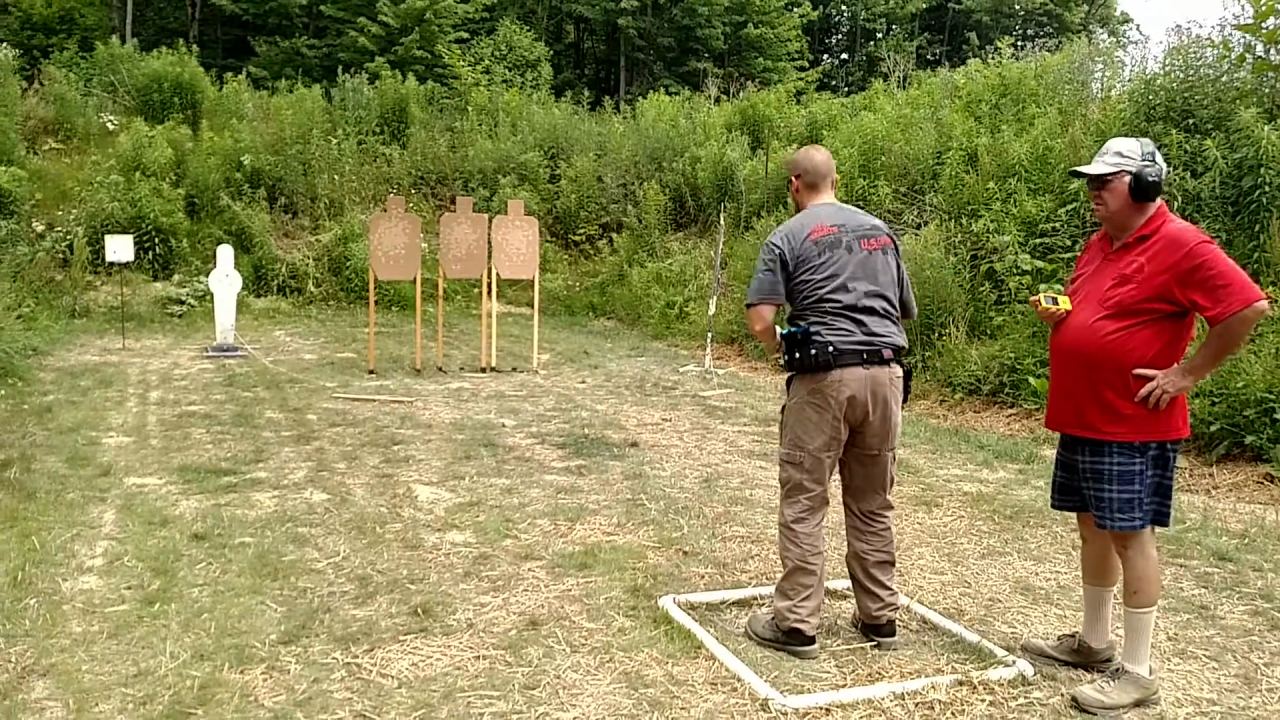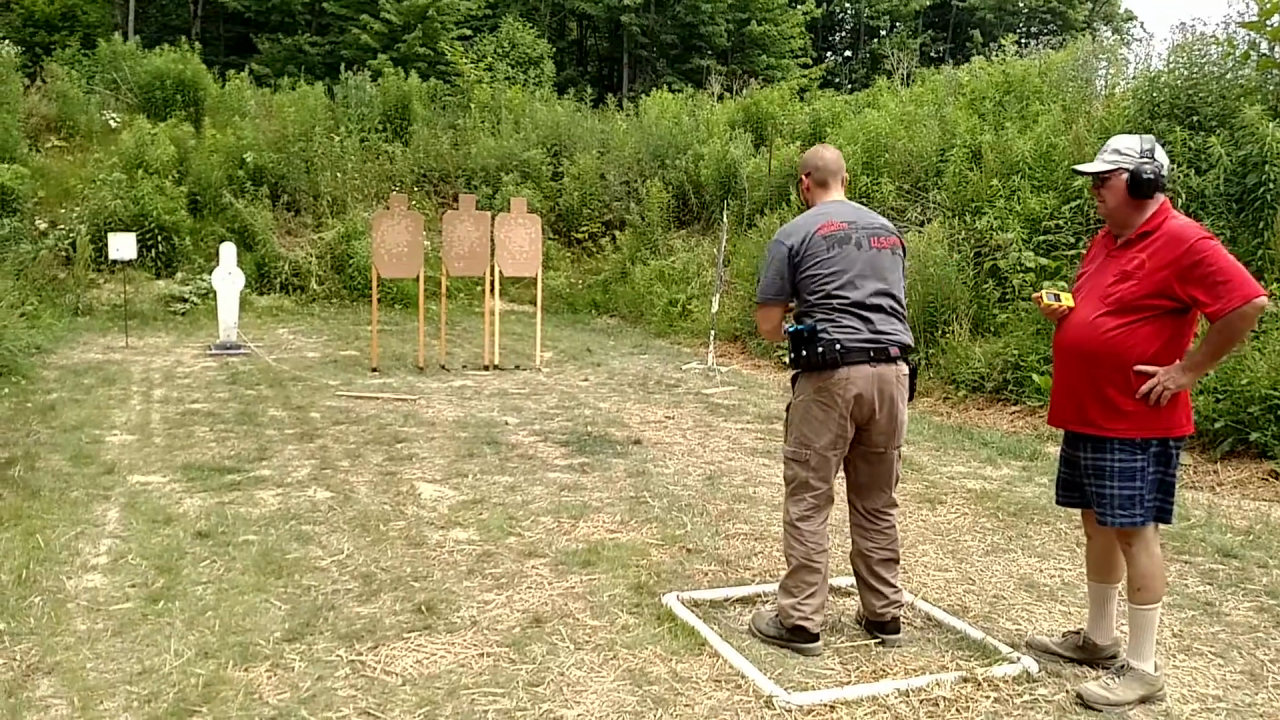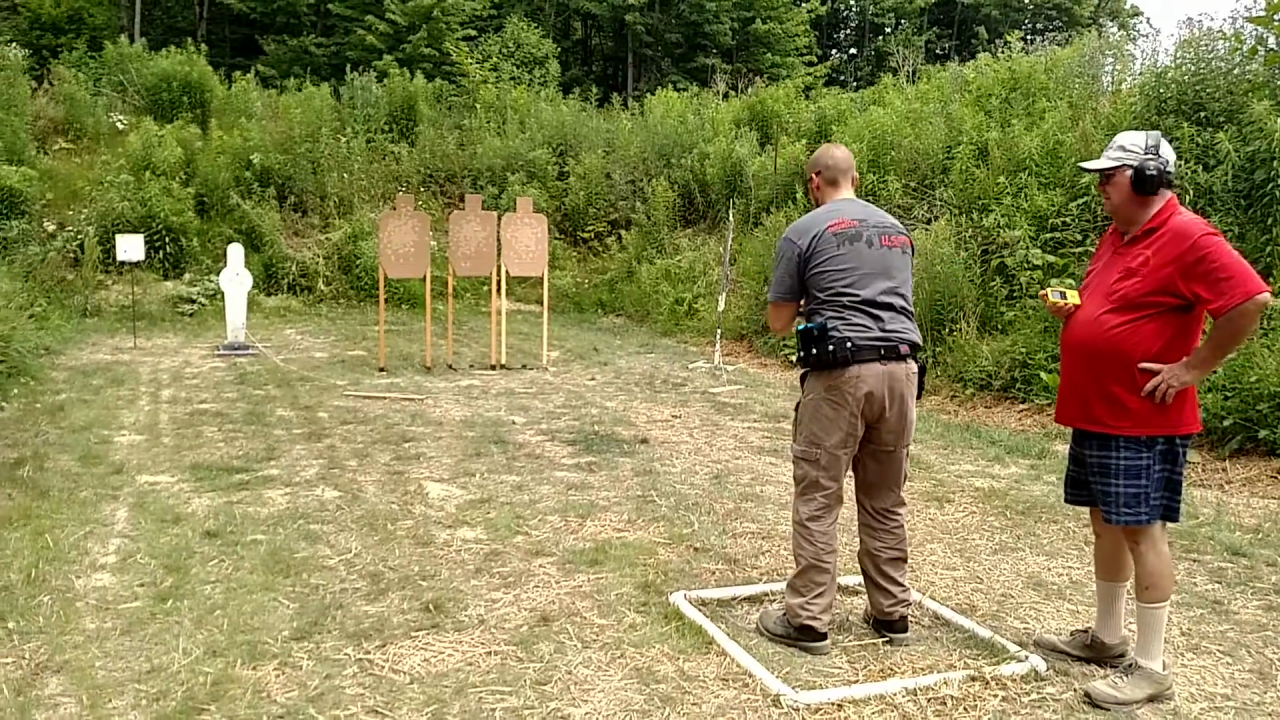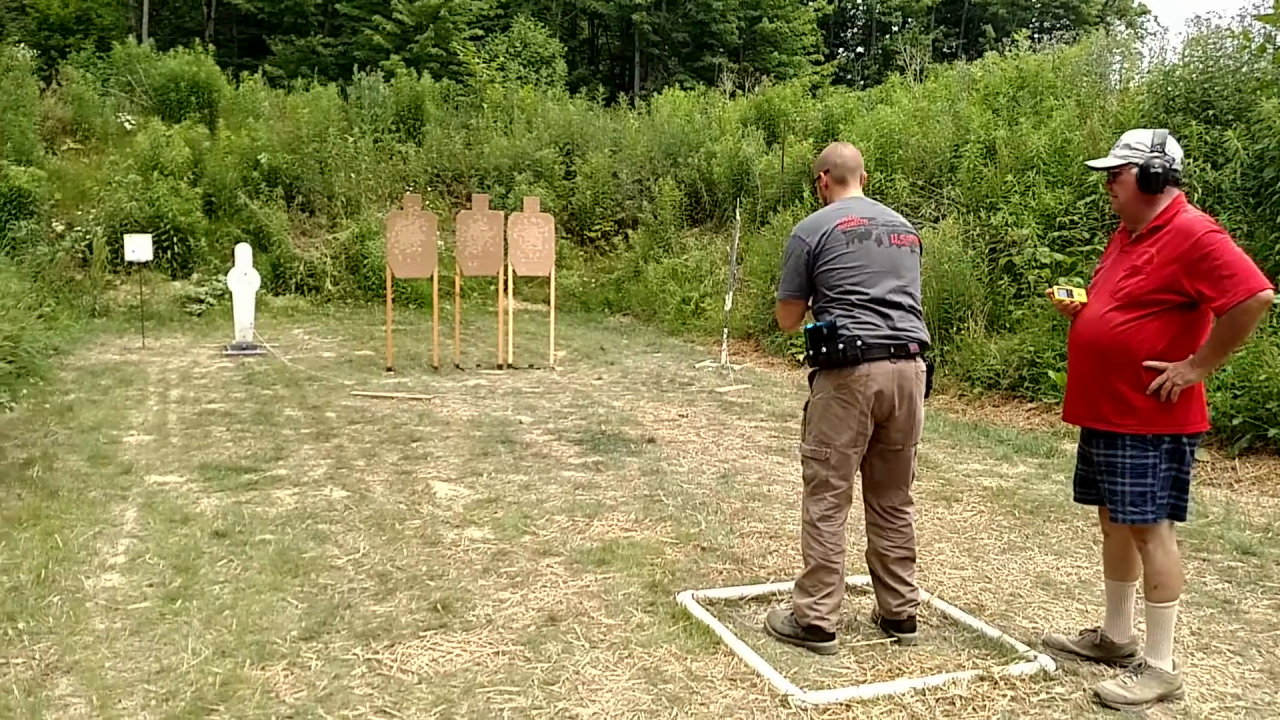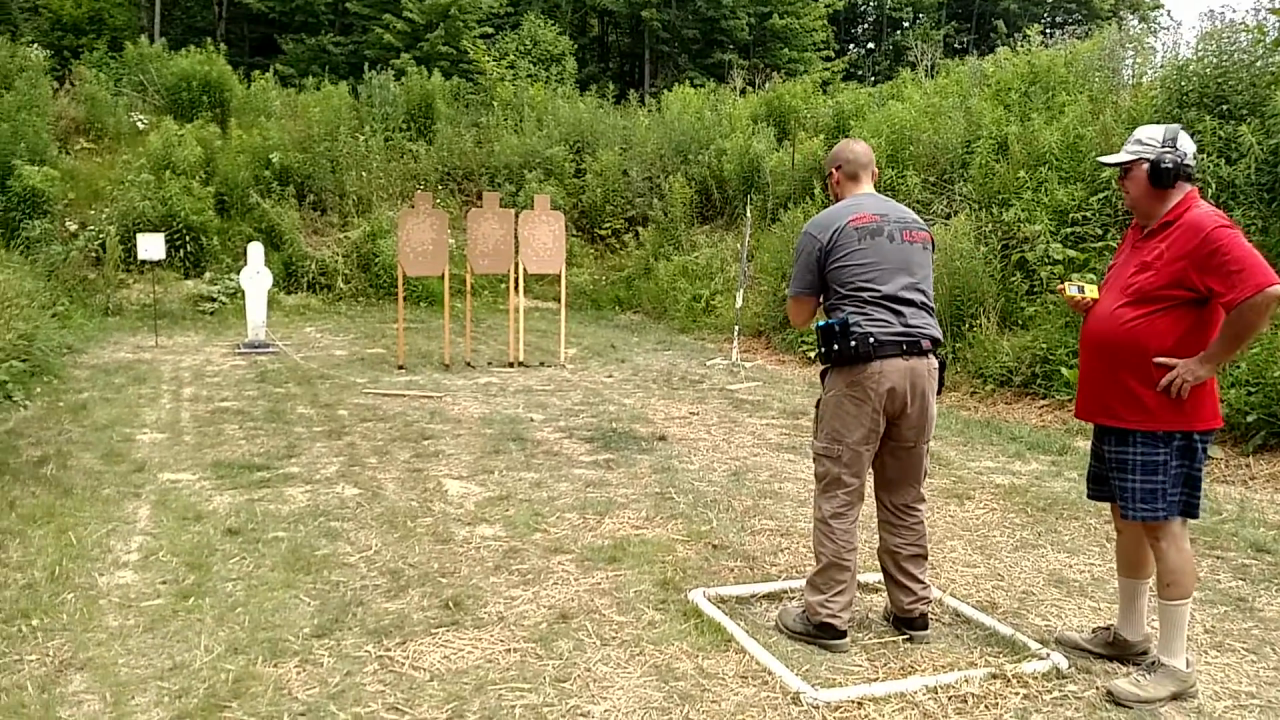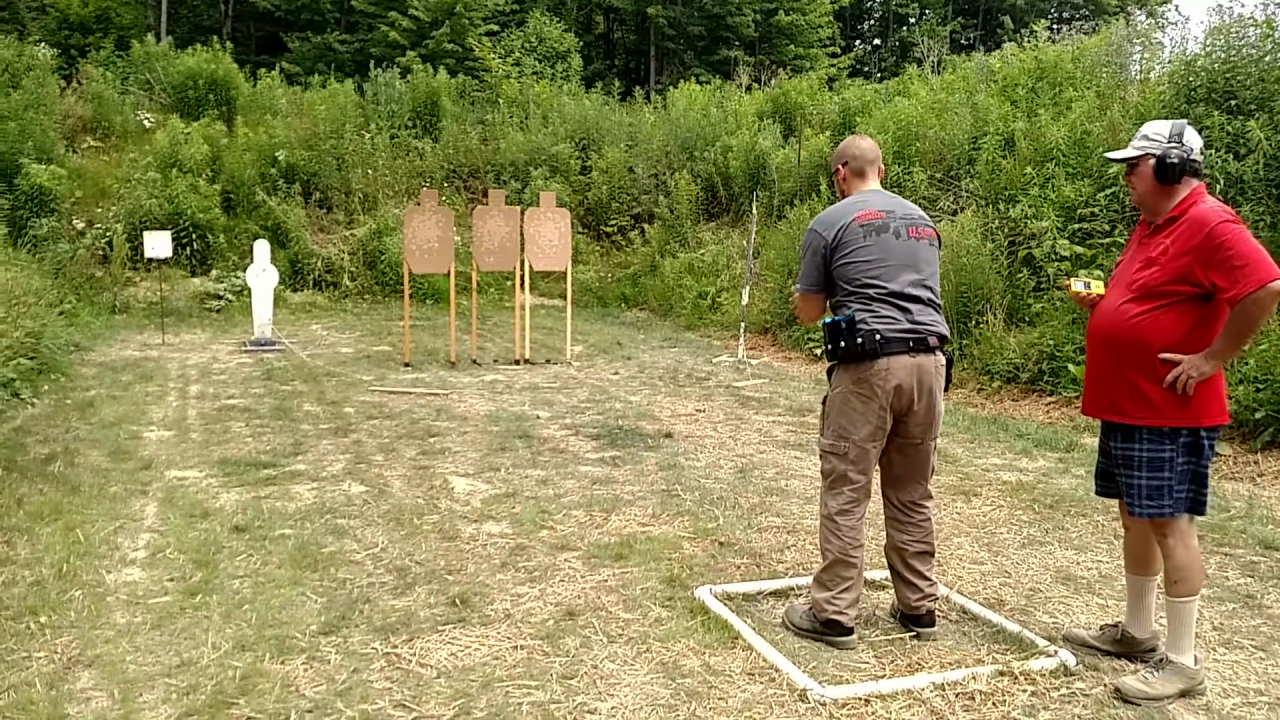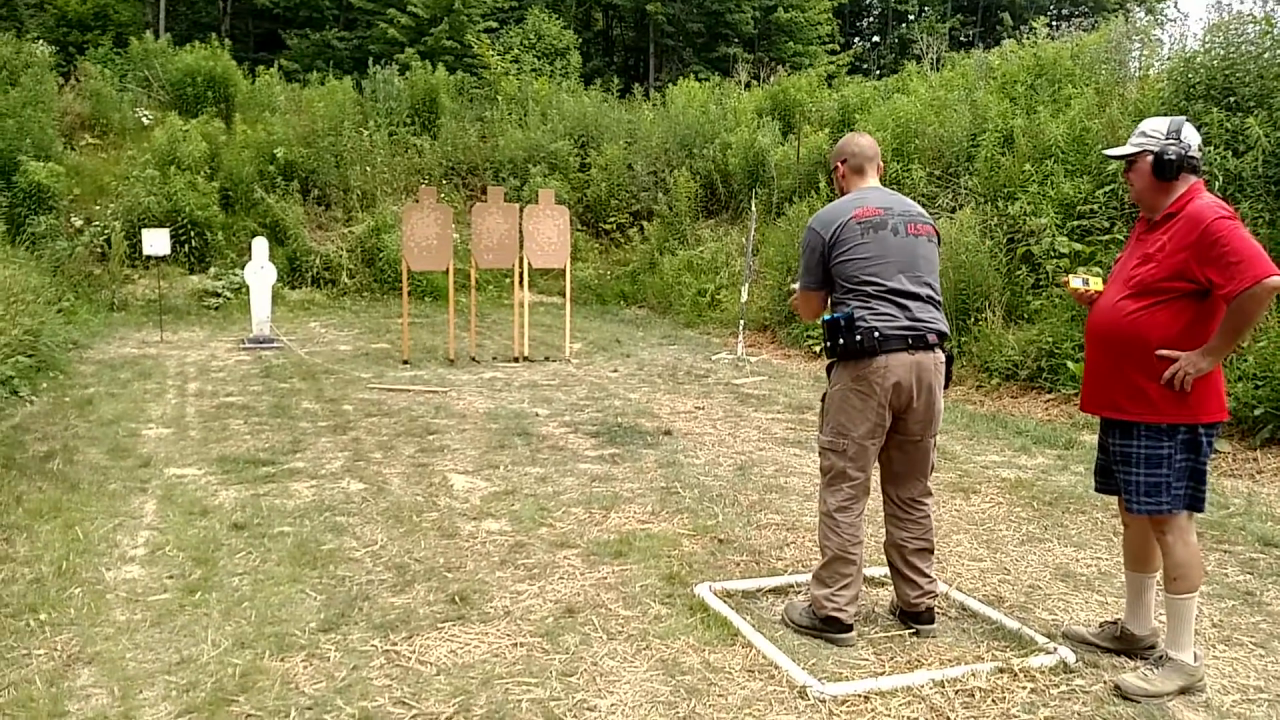
dt=0.1s
person 1, frame 1
left shoulder: (1181, 244)
right shoulder: (1099, 244)
left elbow: (1249, 306)
left wrist: (1186, 374)
right wrist: (1056, 317)
left hip: (1133, 425)
right hip: (1082, 418)
left knee: (1129, 535)
right knee: (1092, 528)
left ankle: (1137, 671)
right ankle: (1093, 641)
person 1, frame 2
left shoulder: (1183, 241)
right shoulder: (1106, 240)
left elbow: (1248, 303)
left wrist: (1188, 370)
right wrist: (1062, 314)
left hip: (1136, 422)
right hip: (1087, 415)
left knee: (1135, 532)
right knee: (1097, 523)
left ankle: (1142, 668)
right ankle: (1098, 638)
person 1, frame 3
left shoulder: (1188, 237)
right shoulder: (1116, 236)
left elbow: (1252, 299)
left wrist: (1192, 368)
right wrist: (1069, 311)
left hip: (1143, 420)
right hip: (1095, 413)
left knee: (1142, 530)
right knee: (1105, 522)
left ankle: (1151, 666)
right ankle: (1106, 637)
person 1, frame 4
left shoulder: (1193, 234)
right shoulder: (1127, 234)
left wrist: (1197, 366)
right wrist: (1079, 309)
left hip: (1151, 418)
right hip: (1105, 411)
left knee: (1150, 529)
right knee: (1114, 520)
left ankle: (1161, 666)
right ankle: (1114, 636)
person 1, frame 5
left shoulder: (1204, 229)
right shoulder: (1141, 229)
left wrist: (1206, 362)
right wrist: (1091, 306)
left hip: (1164, 414)
right hip: (1119, 408)
left knee: (1162, 526)
right knee: (1127, 518)
left ankle: (1174, 664)
right ankle: (1128, 634)
person 1, frame 6
left shoulder: (1209, 224)
right shoulder: (1150, 225)
left wrist: (1213, 359)
right wrist: (1099, 303)
left hip: (1171, 410)
right hip: (1127, 404)
left knee: (1170, 523)
right knee: (1135, 515)
left ankle: (1181, 661)
right ankle: (1135, 632)
person 1, frame 7
left shoulder: (1206, 220)
right shoulder: (1150, 221)
left wrist: (1209, 355)
right wrist: (1097, 299)
left hip: (1168, 407)
right hip: (1126, 402)
left knee: (1169, 519)
right knee: (1134, 513)
left ankle: (1181, 658)
right ankle: (1135, 628)
person 2, frame 1
left shoulder: (786, 238)
right shoulder: (881, 231)
left elbow: (760, 322)
right elbow: (906, 312)
left wrist: (783, 347)
left hip: (824, 378)
right hip: (884, 375)
left knee: (803, 504)
right knee: (872, 504)
left ankle: (796, 623)
right ankle: (879, 616)
person 2, frame 2
left shoulder: (794, 234)
right shoulder: (887, 232)
left elbow: (767, 324)
left wrist: (793, 330)
left hip: (831, 375)
right hip: (890, 372)
left knee: (808, 500)
right knee: (877, 501)
left ankle: (799, 620)
right ankle: (884, 612)
person 2, frame 3
left shoulder: (803, 232)
right shoulder: (897, 231)
left elbow: (779, 321)
left wrist: (808, 314)
left hip: (840, 374)
right hip: (900, 370)
left knee: (818, 500)
right knee: (885, 500)
left ankle: (807, 619)
right ankle: (891, 611)
person 2, frame 4
left shoulder: (813, 229)
right shoulder: (904, 229)
left elbow: (788, 318)
left wrist: (810, 301)
left hip: (850, 372)
right hip: (909, 368)
left knee: (827, 498)
right knee: (893, 499)
left ankle: (815, 619)
right ankle: (900, 611)
person 2, frame 5
left shoulder: (824, 226)
right shoulder: (917, 225)
left elbow: (799, 316)
left wrist: (824, 297)
left hip: (862, 370)
right hip: (921, 365)
left knee: (839, 496)
right knee: (905, 496)
left ankle: (827, 617)
right ankle: (912, 609)
person 2, frame 6
left shoulder: (830, 222)
right shoulder: (923, 221)
left elbow: (808, 312)
left wrist: (807, 297)
left hip: (869, 366)
right hip: (929, 362)
left knee: (845, 493)
right knee: (913, 493)
left ankle: (834, 614)
right ankle: (919, 606)
person 2, frame 7
left shoulder: (828, 220)
right shoulder: (922, 217)
left elbow: (809, 310)
left wrist: (803, 295)
left hip: (868, 363)
right hip: (927, 360)
left knee: (844, 490)
right knee: (911, 490)
left ankle: (833, 610)
right ankle: (918, 603)
